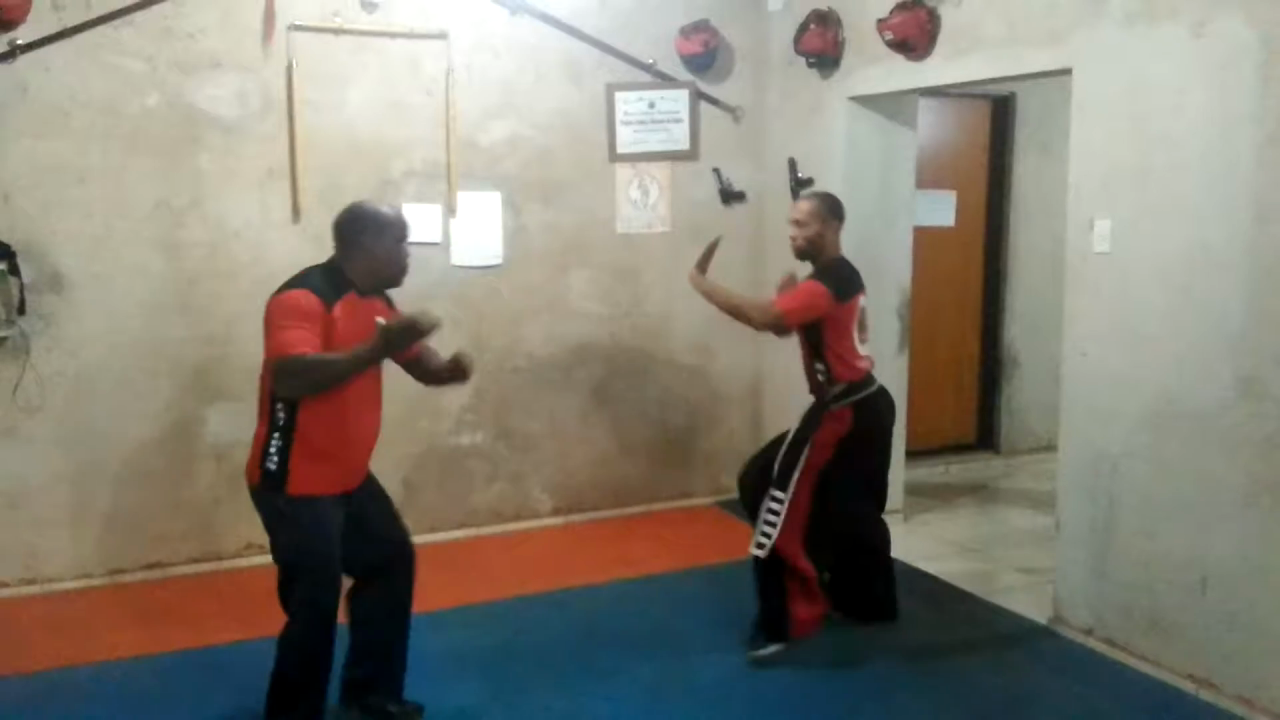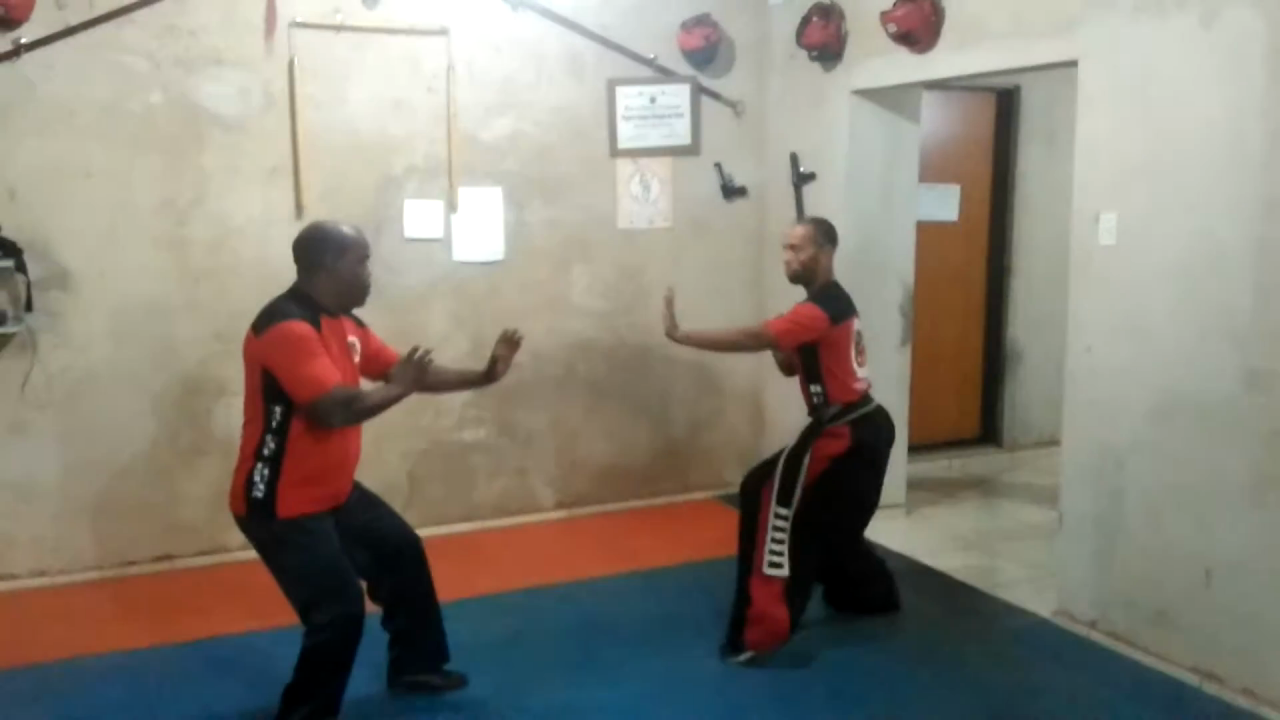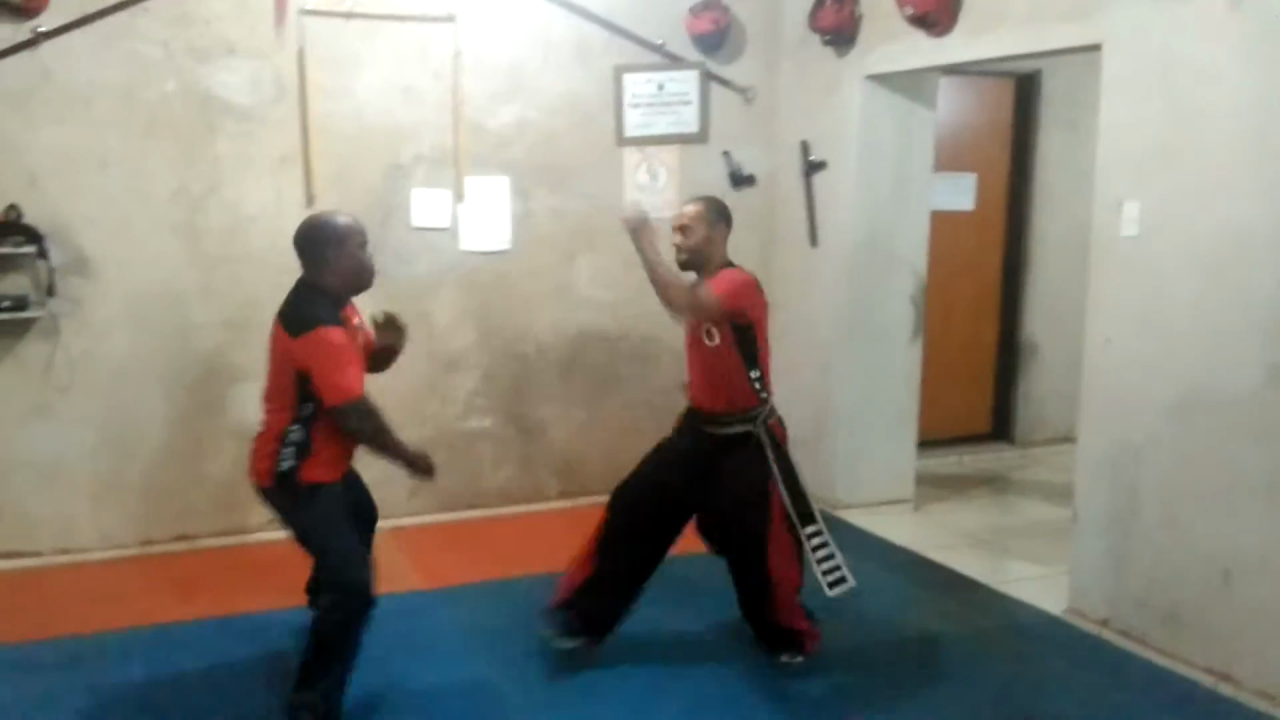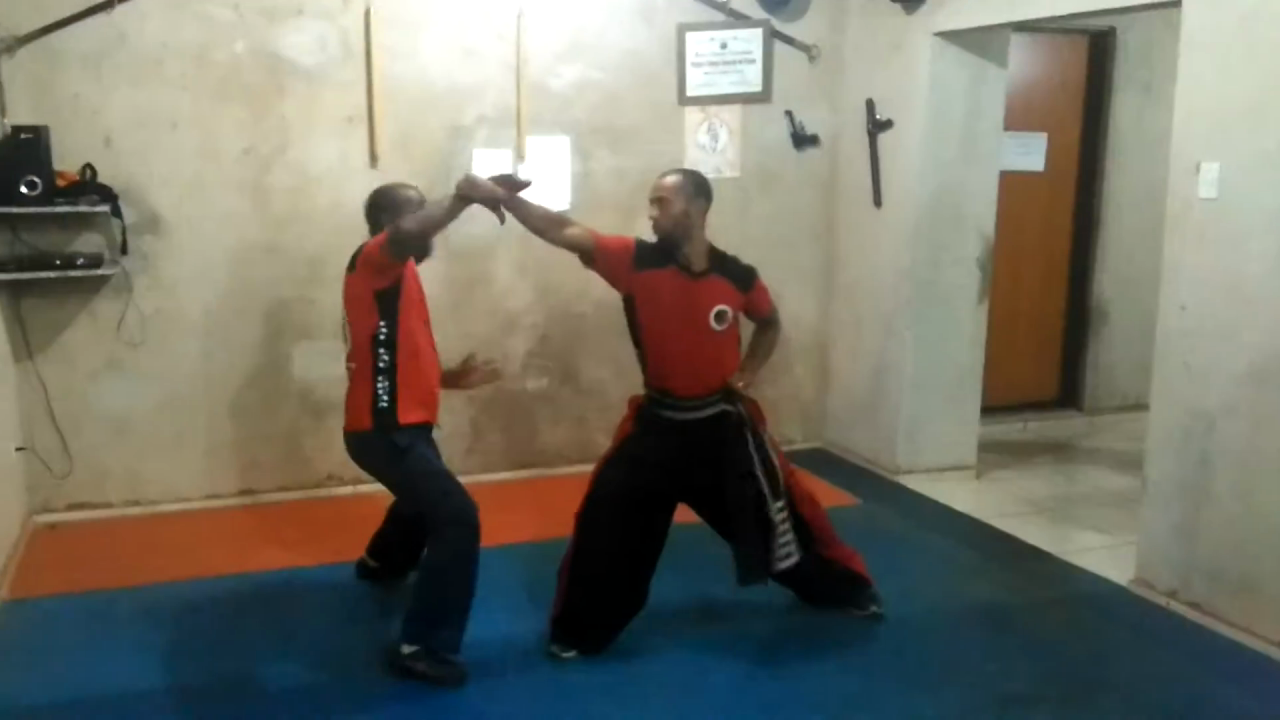
dt=0.5s
person 1, frame 1
left shoulder: (378, 302)
right shoulder: (303, 299)
left elbow: (419, 361)
right elbow: (290, 376)
left wrist: (448, 369)
right wrist: (377, 348)
left hip: (349, 477)
right hip: (293, 484)
left knee: (392, 566)
right knee: (315, 601)
person 1, frame 2
left shoulder: (344, 324)
right shoulder: (285, 328)
left elbow: (405, 371)
right elbow: (335, 409)
left wrist: (485, 375)
right wrist: (399, 387)
left hip: (335, 491)
right hip: (280, 506)
left knee: (402, 554)
right knee: (339, 612)
left ankle: (415, 664)
person 1, frame 3
left shoulder: (333, 304)
right shoulder: (320, 327)
left elbow: (369, 362)
right elbow: (355, 414)
left wrist: (386, 346)
right wrist: (408, 456)
left hip: (313, 463)
right hip: (296, 474)
left knee: (358, 520)
right knee: (349, 583)
left ankle: (326, 600)
person 1, frame 4
left shoulder: (390, 274)
right shoulder: (376, 261)
right elbow: (407, 232)
left wrist: (450, 377)
right wrist: (464, 195)
left hip: (385, 424)
right hip: (387, 428)
left knee: (424, 497)
right knee: (458, 521)
left ankle: (381, 562)
right ankle: (421, 644)
person 2, frame 1
left shoulder: (826, 285)
right shoulder: (840, 277)
left elbow: (763, 317)
right elbow: (787, 320)
left wrist: (703, 283)
right wrist: (787, 299)
left hip: (845, 412)
right hip: (866, 407)
left knee: (784, 503)
right knee: (852, 511)
left ankle: (785, 620)
right ankle: (869, 601)
person 2, frame 2
left shoulder: (820, 309)
right shoulder: (832, 304)
left elbow: (753, 338)
right elbow: (792, 365)
left wrist: (680, 334)
right wrist: (782, 349)
left hip: (845, 434)
right hip: (864, 427)
left knee: (768, 499)
right knee: (832, 523)
left ankle: (760, 630)
right ankle: (870, 594)
person 2, frame 3
left shoulder: (739, 284)
right shoulder: (696, 288)
left elbow: (683, 303)
left wrist: (645, 242)
right wrist: (699, 363)
left hip: (748, 439)
right hip: (697, 432)
left knee: (759, 543)
right knee: (632, 516)
left ankle: (788, 633)
right ankle: (585, 615)
person 2, frame 4
left shoulder: (739, 278)
right shoulder: (637, 262)
left elbow: (770, 324)
right elbow: (564, 231)
left wrist: (747, 372)
right wrist: (505, 196)
left hip: (724, 424)
right hip: (659, 426)
left knee: (778, 512)
right knee: (607, 519)
left ankle: (849, 585)
right ankle: (580, 629)
